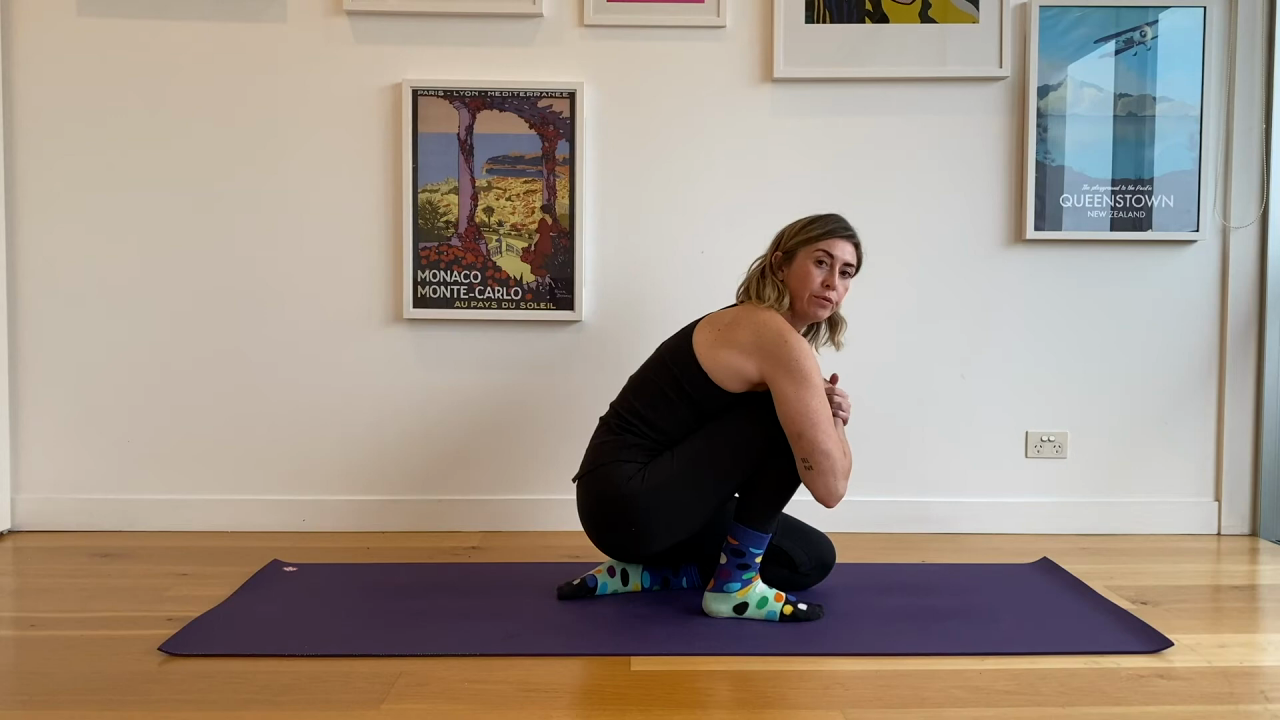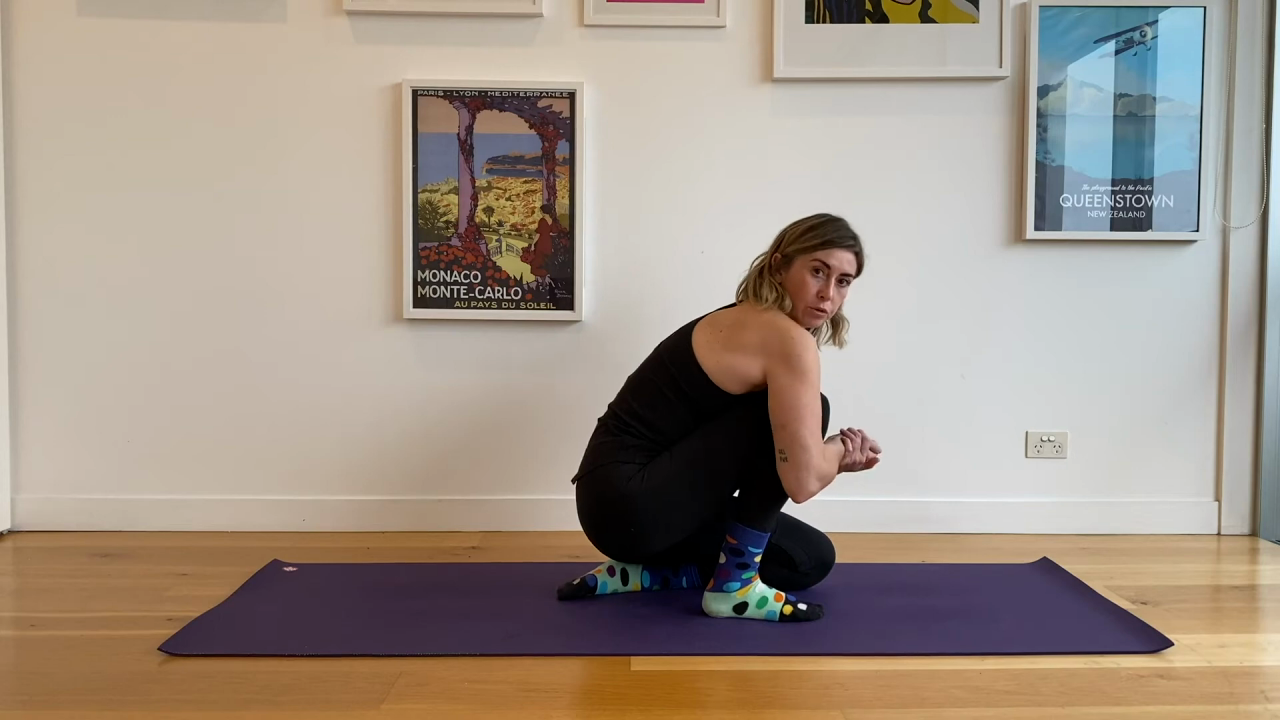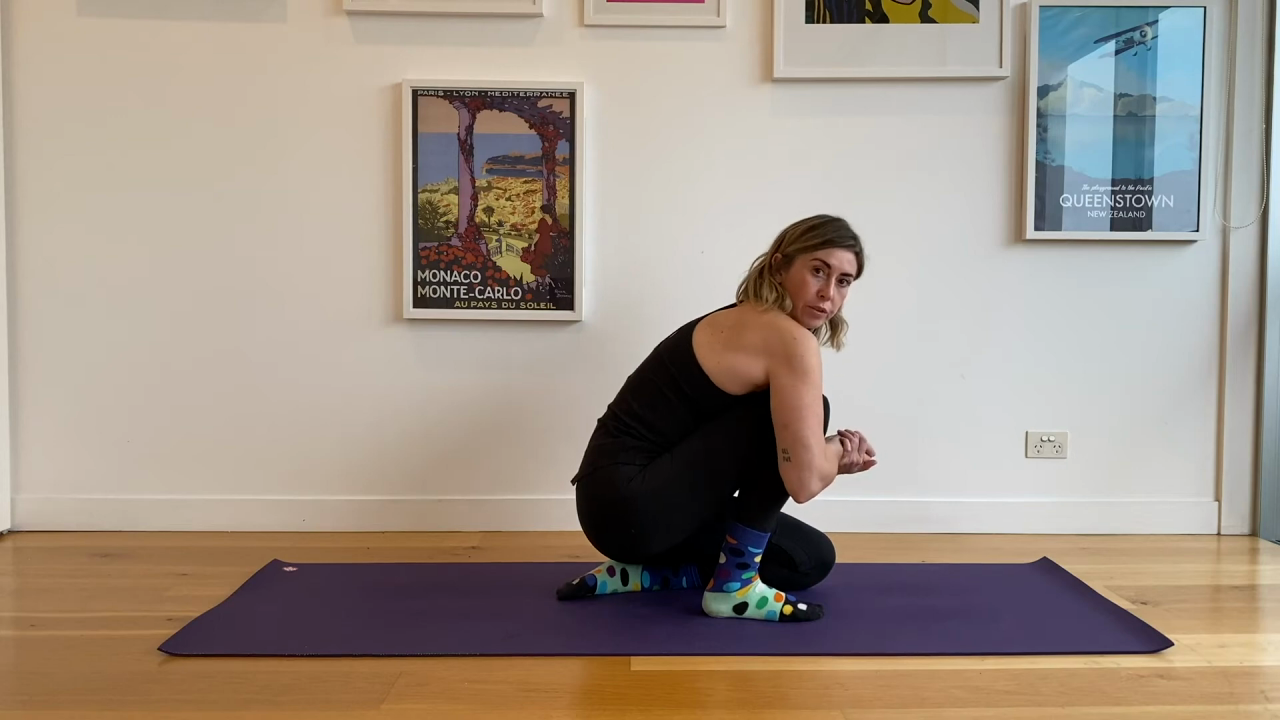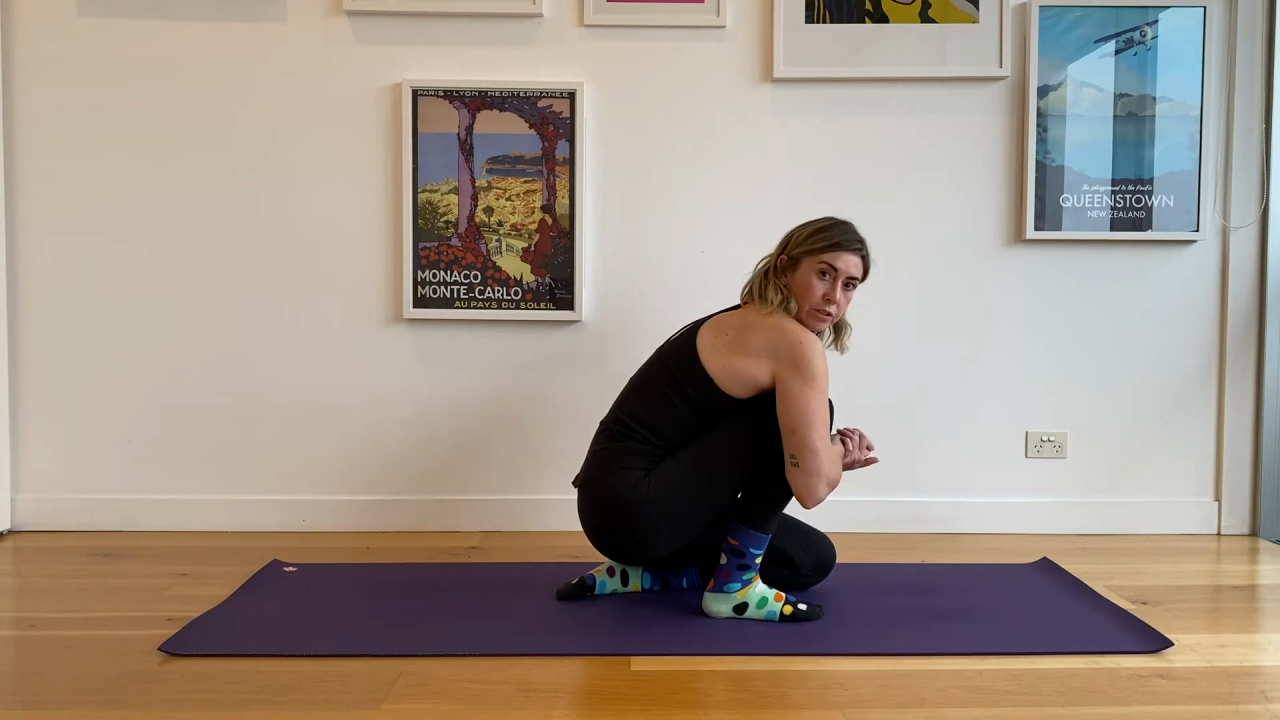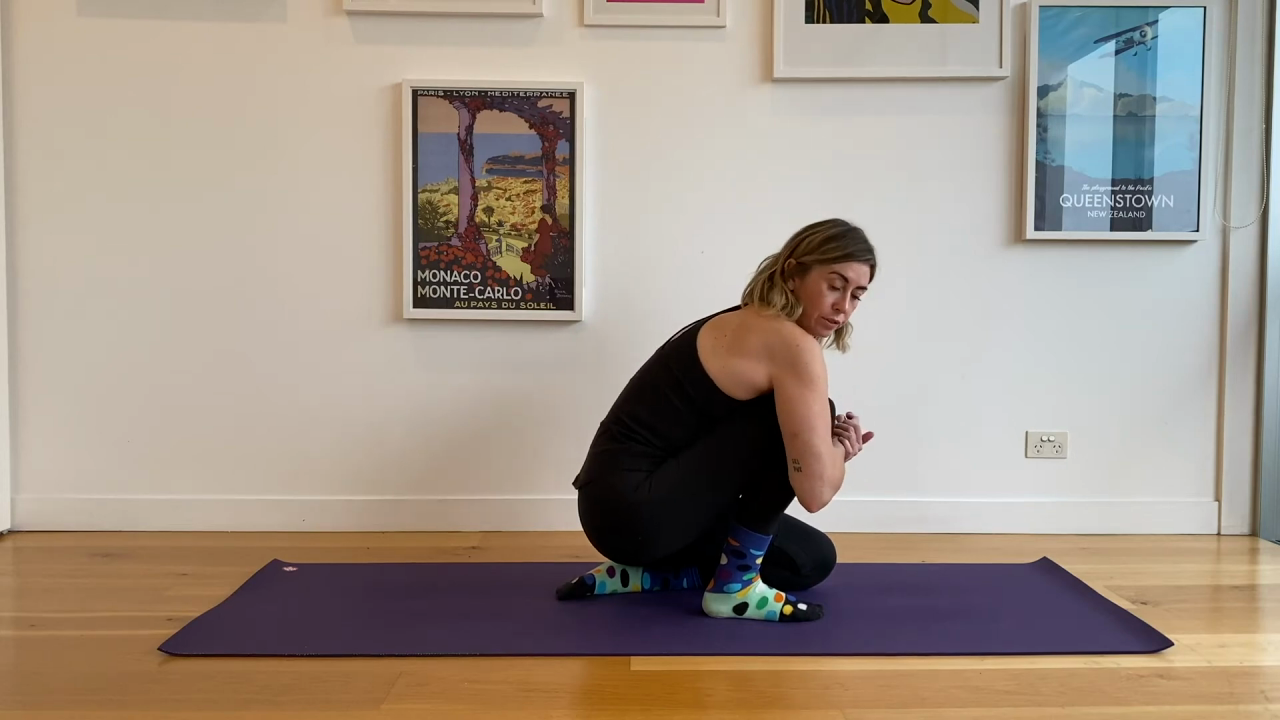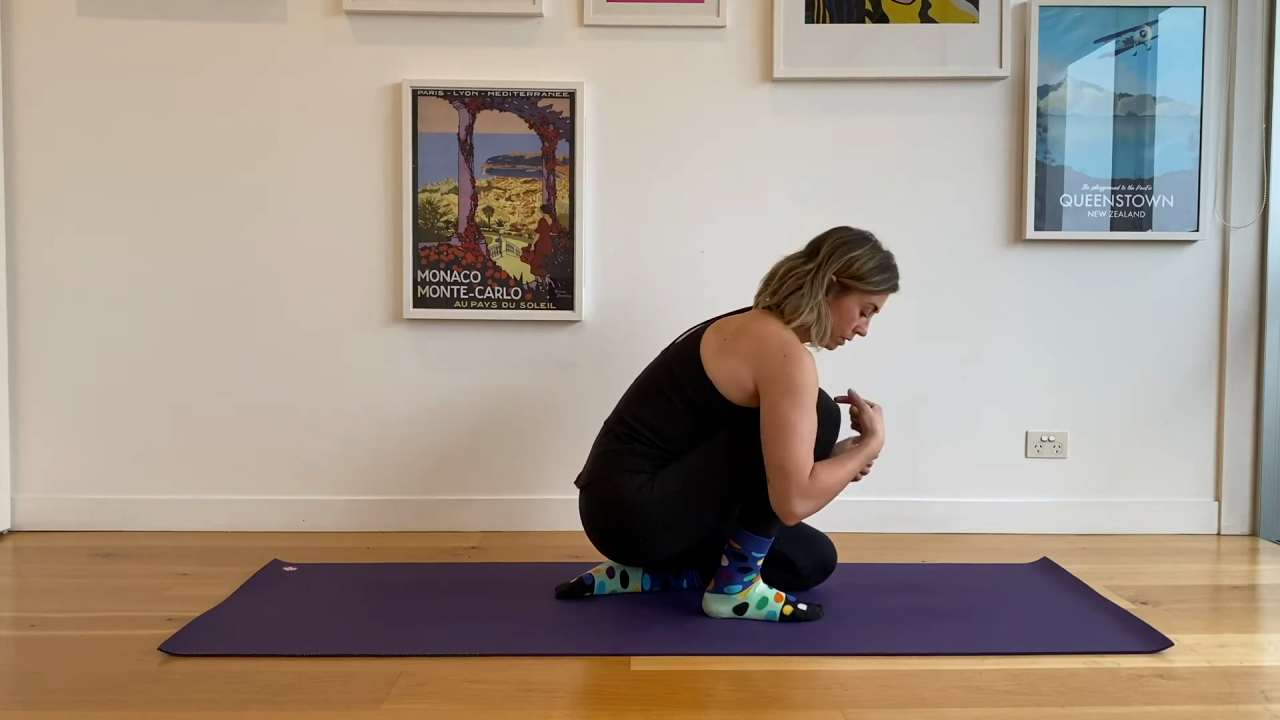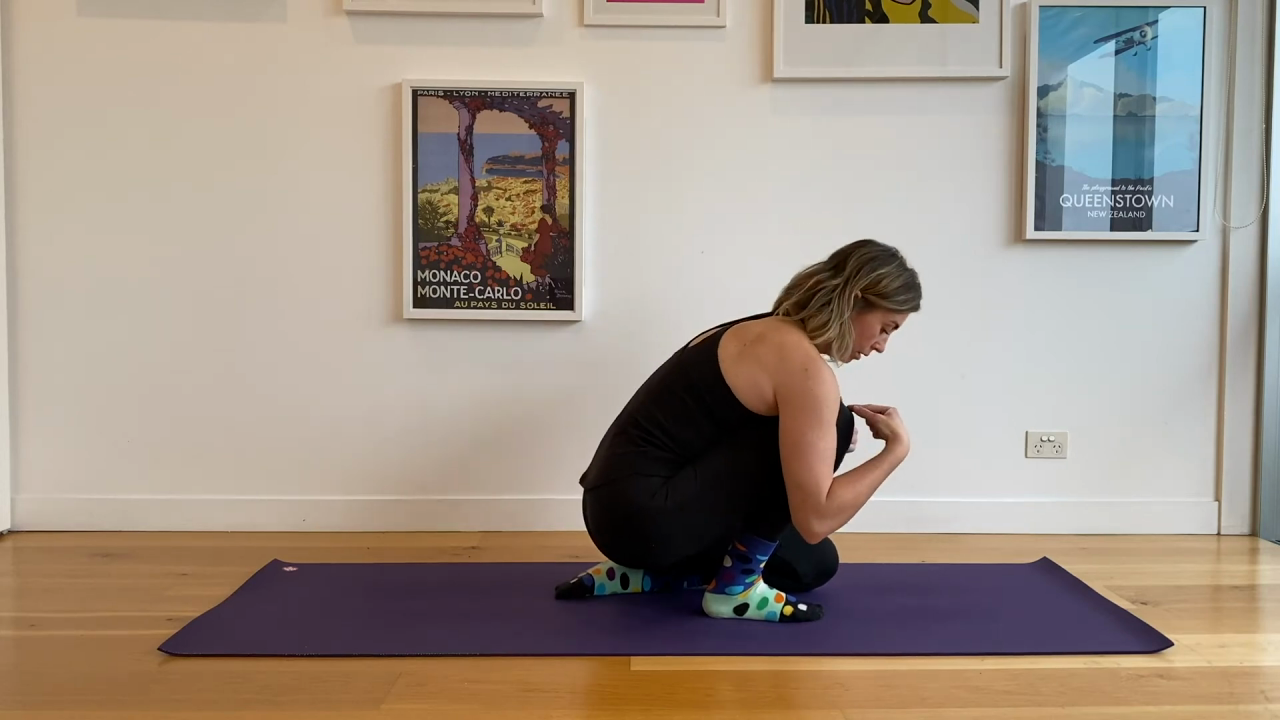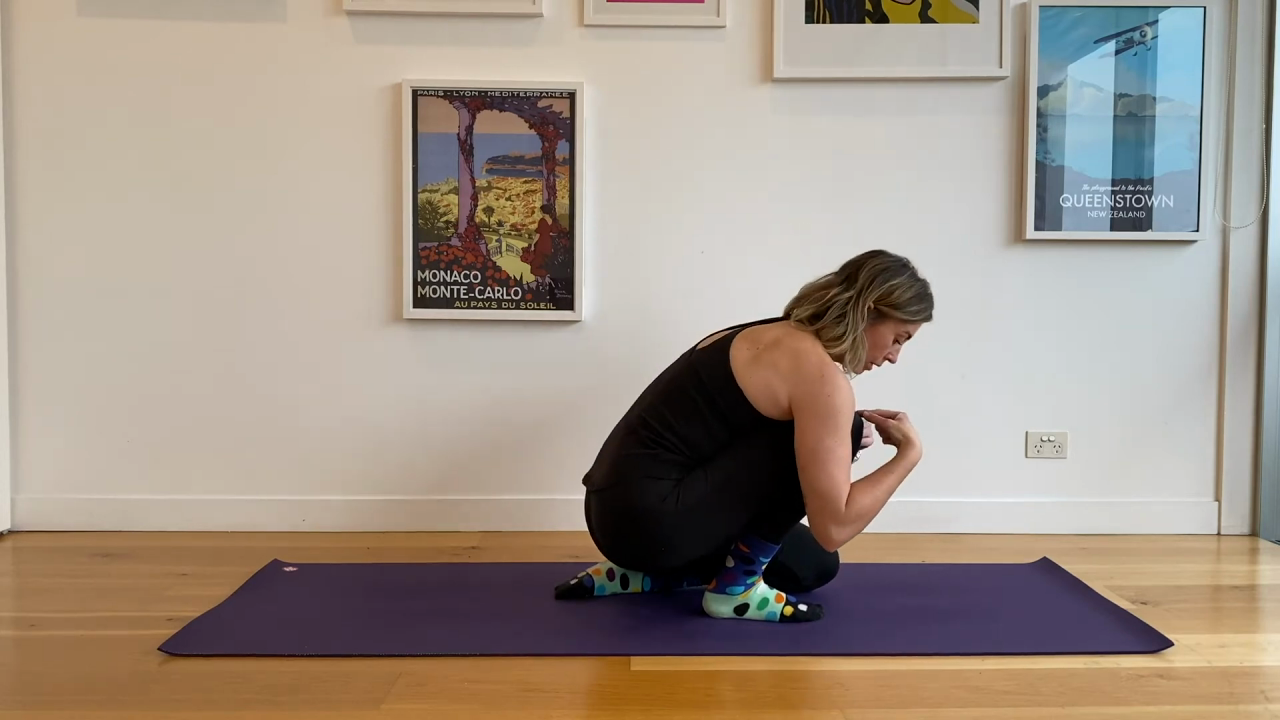
dt=0.5s
person 1, frame 1
left shoulder: (755, 325)
right shoulder: (781, 341)
right elbow: (829, 485)
left wrist: (825, 415)
right wrist: (835, 422)
left hip: (641, 497)
right hip: (628, 502)
left knee: (811, 559)
left ankle: (637, 575)
right ankle: (734, 586)
person 1, frame 2
left shoulder: (750, 324)
right shoulder: (788, 340)
left elbow: (788, 456)
right elbow: (802, 481)
left wrist: (836, 457)
right wrist: (837, 449)
left hip: (640, 497)
right hip: (629, 500)
left knee: (811, 559)
right knee: (804, 412)
left ankle: (638, 575)
right ankle: (734, 586)
person 1, frame 3
left shoulder: (750, 324)
right shoulder: (791, 340)
right elbow: (804, 481)
left wrist: (833, 455)
right wrist: (837, 449)
left hip: (637, 497)
right hip: (629, 503)
left knee: (811, 559)
right knee: (793, 415)
left ankle: (638, 575)
right ankle: (734, 585)
person 1, frame 4
left shoulder: (751, 324)
right shoulder: (795, 343)
right elbow: (811, 487)
left wrist: (834, 451)
right wrist: (839, 448)
left hip: (635, 498)
right hip: (632, 506)
left knee: (811, 560)
right knee: (793, 417)
left ankle: (637, 576)
right ankle: (734, 587)
person 1, frame 5
left shoulder: (751, 327)
right shoulder: (793, 345)
right elbow: (815, 491)
left wrist: (832, 446)
right wrist: (839, 450)
left hip: (635, 500)
right hip: (632, 508)
left knee: (812, 560)
right knee: (800, 417)
left ankle: (639, 576)
right ankle: (735, 585)
person 1, frame 6
left shoulder: (755, 328)
right shoulder: (785, 353)
left elbow: (775, 461)
right elbow: (793, 501)
left wrist: (837, 458)
right wrist: (872, 443)
left hip: (627, 501)
right hip: (634, 510)
left knee: (813, 560)
right knee: (818, 414)
left ankle: (638, 576)
right ankle: (735, 586)
person 1, frame 7
left shoulder: (768, 334)
right shoulder: (805, 367)
right elbow: (815, 518)
left wrist: (823, 445)
right wrist: (897, 448)
left hip: (628, 503)
right hip: (643, 516)
left knee: (814, 564)
right knee: (836, 424)
left ankle: (638, 576)
right ankle: (736, 586)
person 1, frame 8
left shoulder: (773, 338)
right shoulder: (820, 375)
right elbow: (833, 526)
left wrist: (840, 440)
right wrist: (910, 453)
right hip: (648, 517)
left knee: (813, 566)
left ankle: (637, 576)
right ankle: (736, 587)
